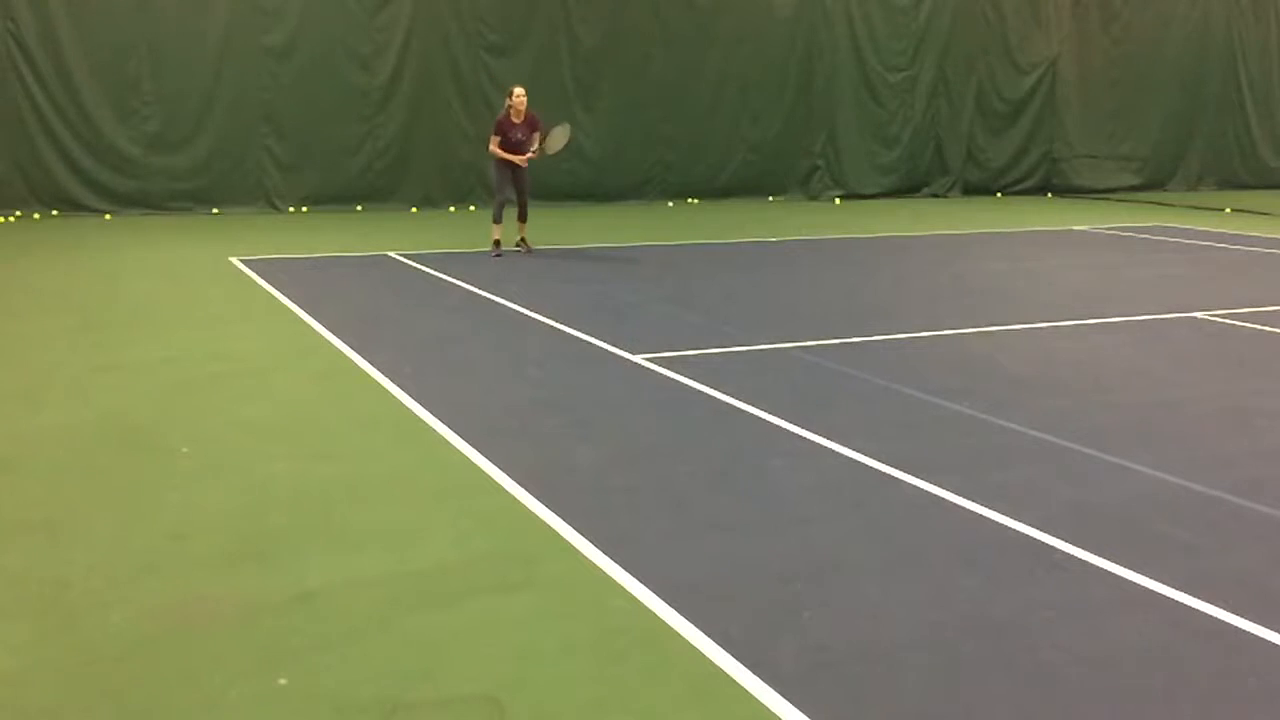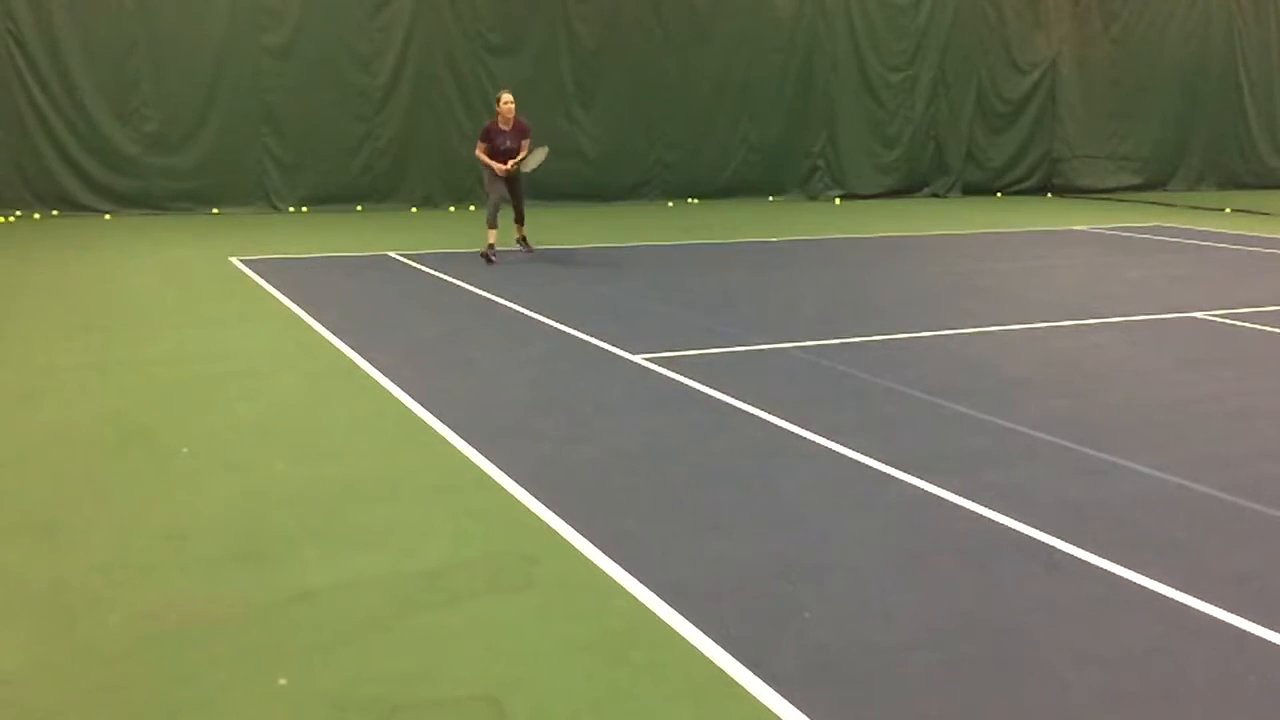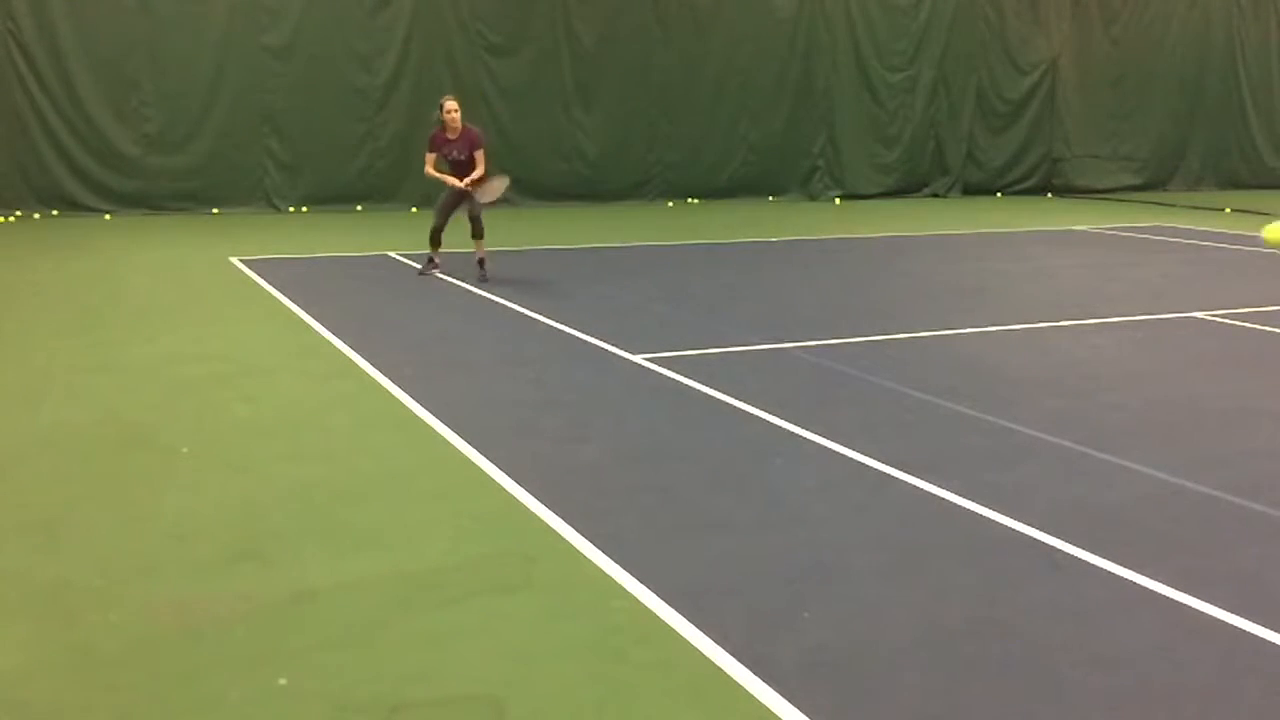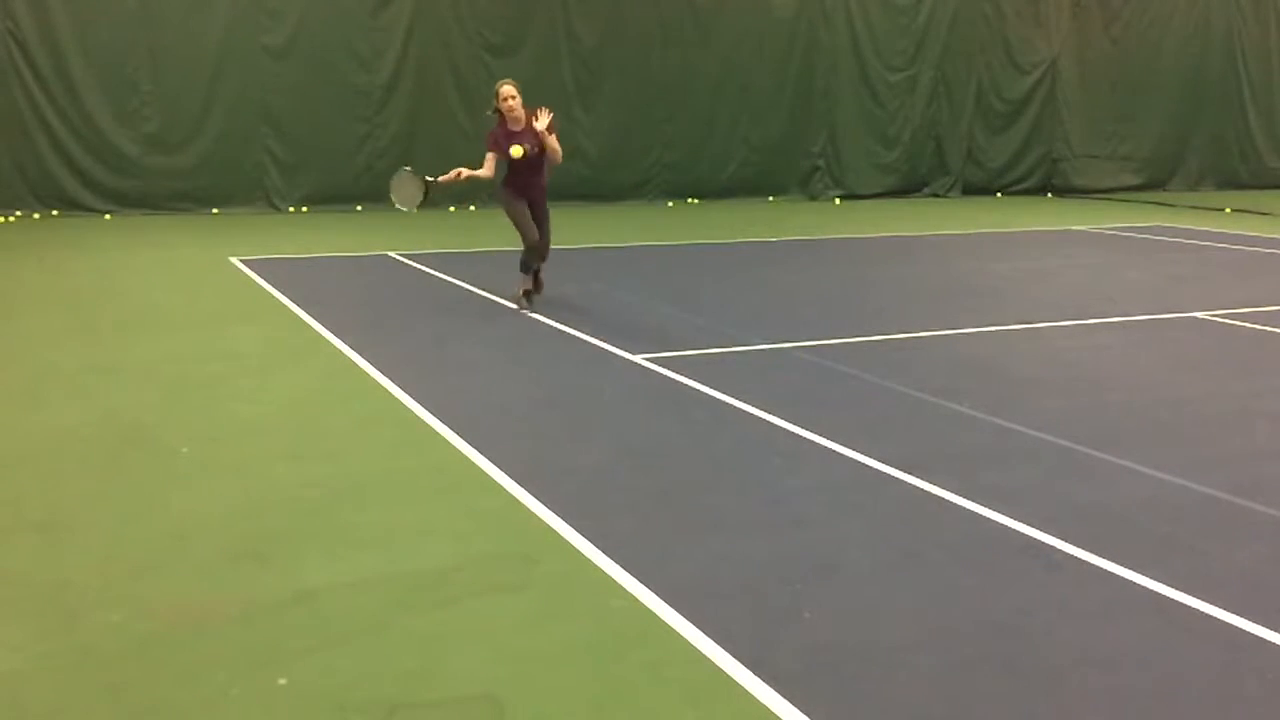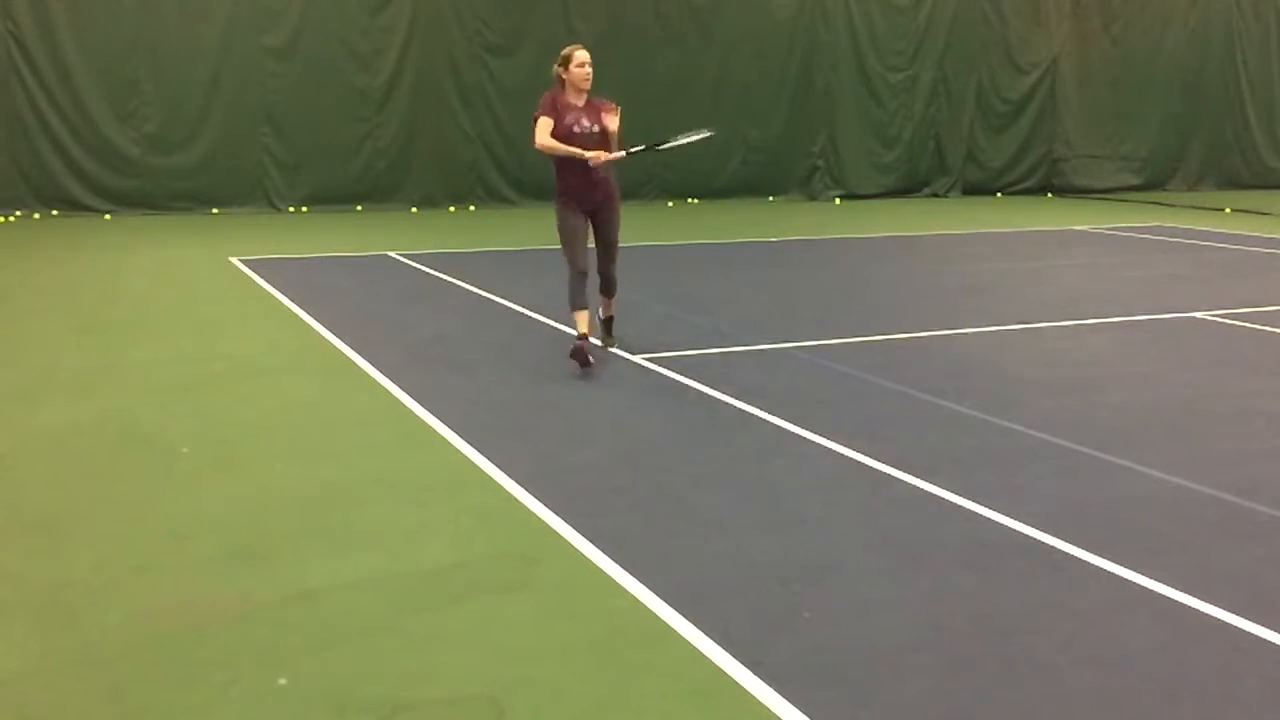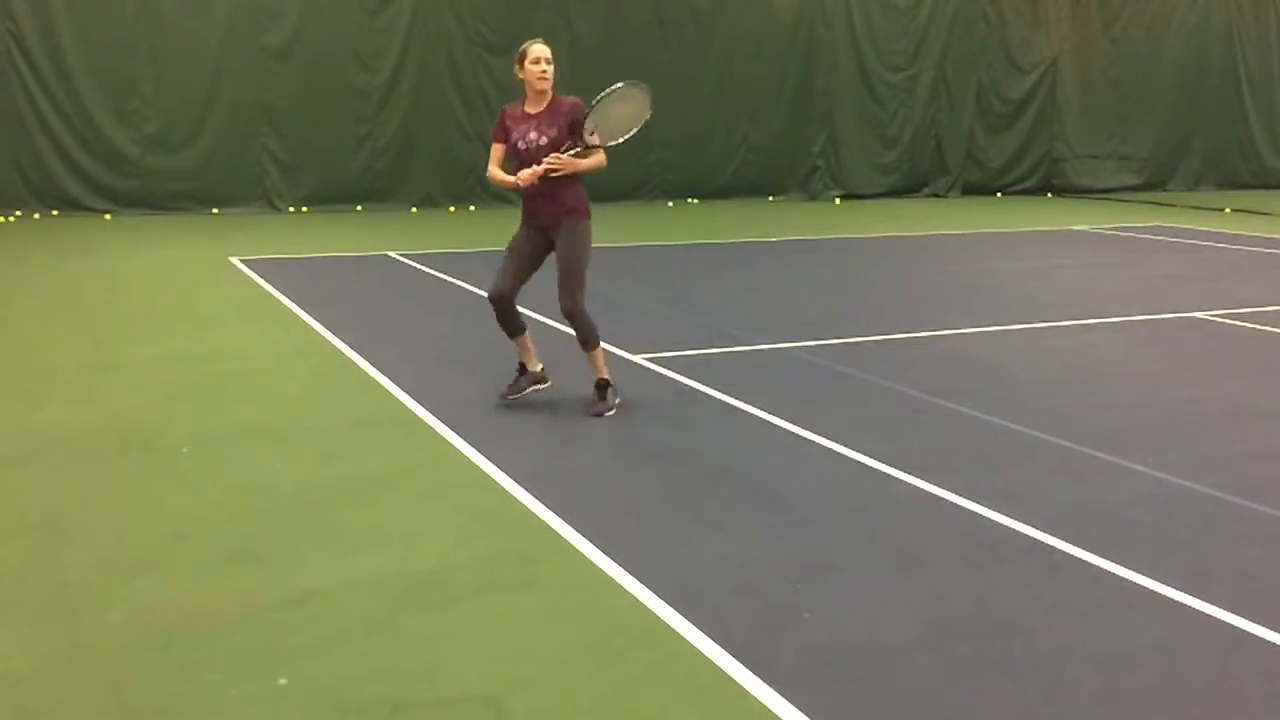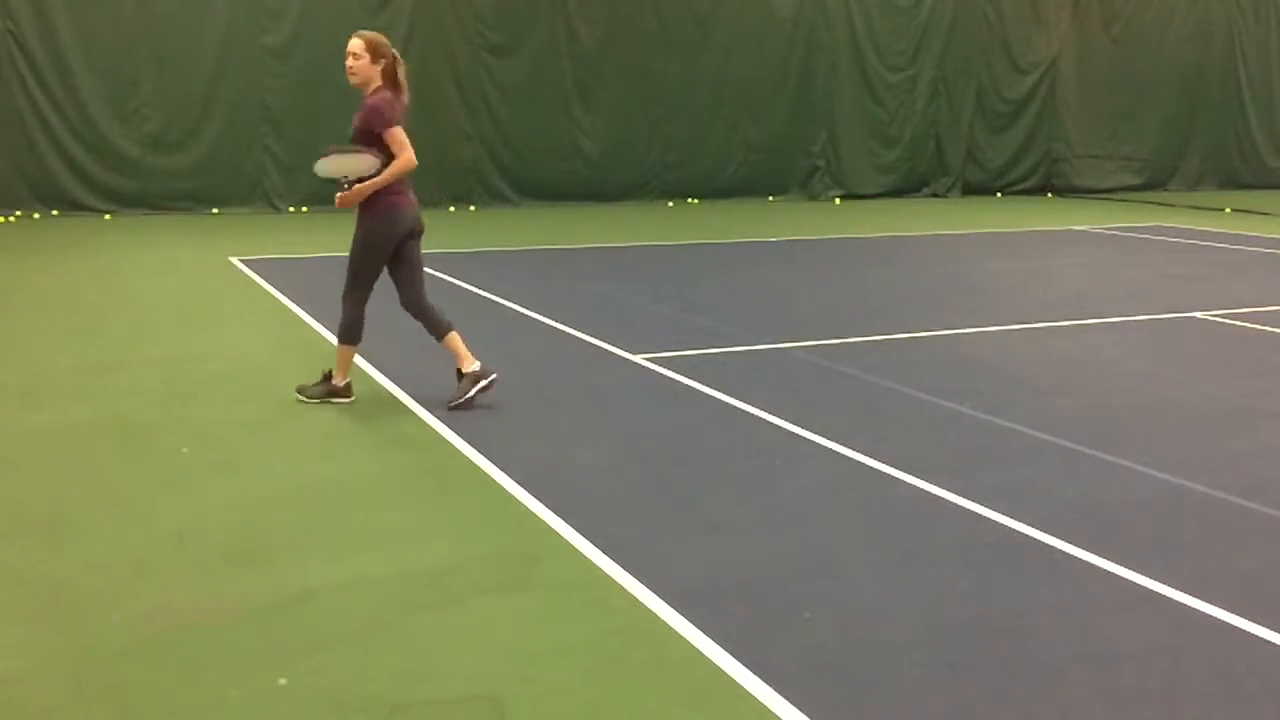
dt=0.7s
person 1, frame 1
left shoulder: (533, 119)
right shoulder: (502, 120)
left elbow: (536, 143)
right elbow: (492, 148)
left wrist: (533, 152)
right wrist: (513, 158)
left hip: (522, 162)
right hip: (503, 162)
left knee: (523, 200)
right knee: (500, 198)
left ankle: (521, 239)
right ankle: (496, 242)
person 1, frame 2
left shoulder: (522, 126)
right shoulder: (490, 128)
left elbow: (525, 151)
right elbow: (478, 152)
left wrist: (514, 162)
right wrist: (494, 164)
left hip: (513, 170)
right hip: (493, 170)
left knee: (519, 207)
right knee: (494, 201)
left ankle: (520, 237)
right ankle: (490, 246)
person 1, frame 3
left shoulder: (472, 134)
right shoulder: (436, 137)
left elbow: (481, 167)
right elbow: (428, 169)
left wrist: (469, 180)
right wrist: (446, 178)
left hip: (475, 185)
right hip: (454, 185)
left knee: (474, 214)
right knee: (437, 224)
left ankle: (481, 261)
right ankle: (434, 260)
person 1, frame 4
left shoulder: (540, 120)
right shoulder: (497, 131)
left elbow: (557, 159)
right elbow: (488, 172)
left wrist: (543, 133)
right wrist: (468, 172)
left hip: (539, 191)
right hip: (514, 193)
left knee: (542, 249)
right knee: (532, 241)
left ankle: (534, 268)
right ankle: (525, 290)
person 1, frame 5
left shoulder: (602, 106)
right shoulder: (552, 102)
left elbow: (611, 153)
right elbow: (541, 142)
left wrist: (613, 132)
right wrist: (584, 153)
left hip: (605, 197)
right hip: (570, 202)
left knee: (607, 269)
right knee: (579, 269)
left ankle: (607, 317)
right ankle: (582, 341)
person 1, frame 6
left shoulder: (571, 108)
right shoulder: (508, 116)
left elbow: (600, 159)
right elbow: (492, 170)
left wrist: (570, 165)
right wrist: (514, 179)
left hip: (571, 218)
right hip: (533, 221)
left knee: (571, 305)
right knee: (500, 293)
left ankle: (604, 382)
right ankle: (532, 368)
person 1, frame 7
left shoulder: (377, 105)
right shoulder: (378, 103)
left elbow: (407, 160)
left wrist: (366, 189)
right wrist: (353, 189)
left hip: (382, 216)
right hip: (404, 213)
left knee: (354, 297)
right knee: (415, 300)
left ankle: (340, 382)
right ankle: (472, 368)
